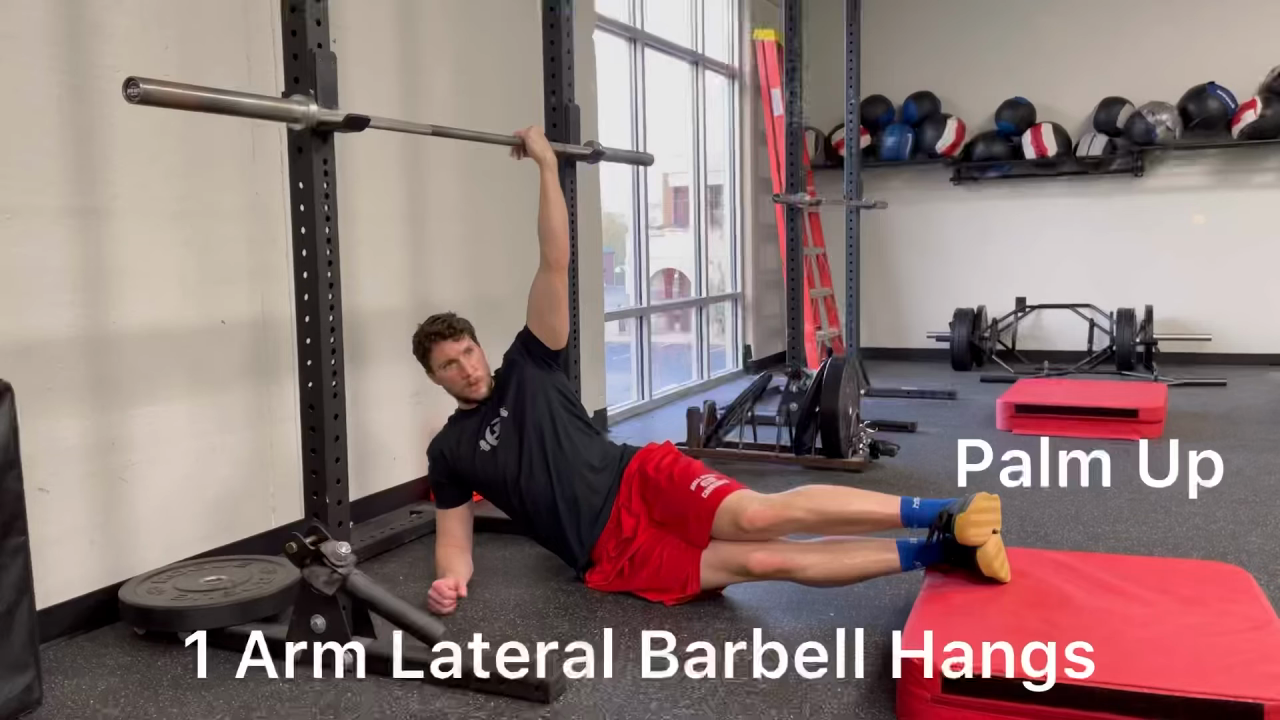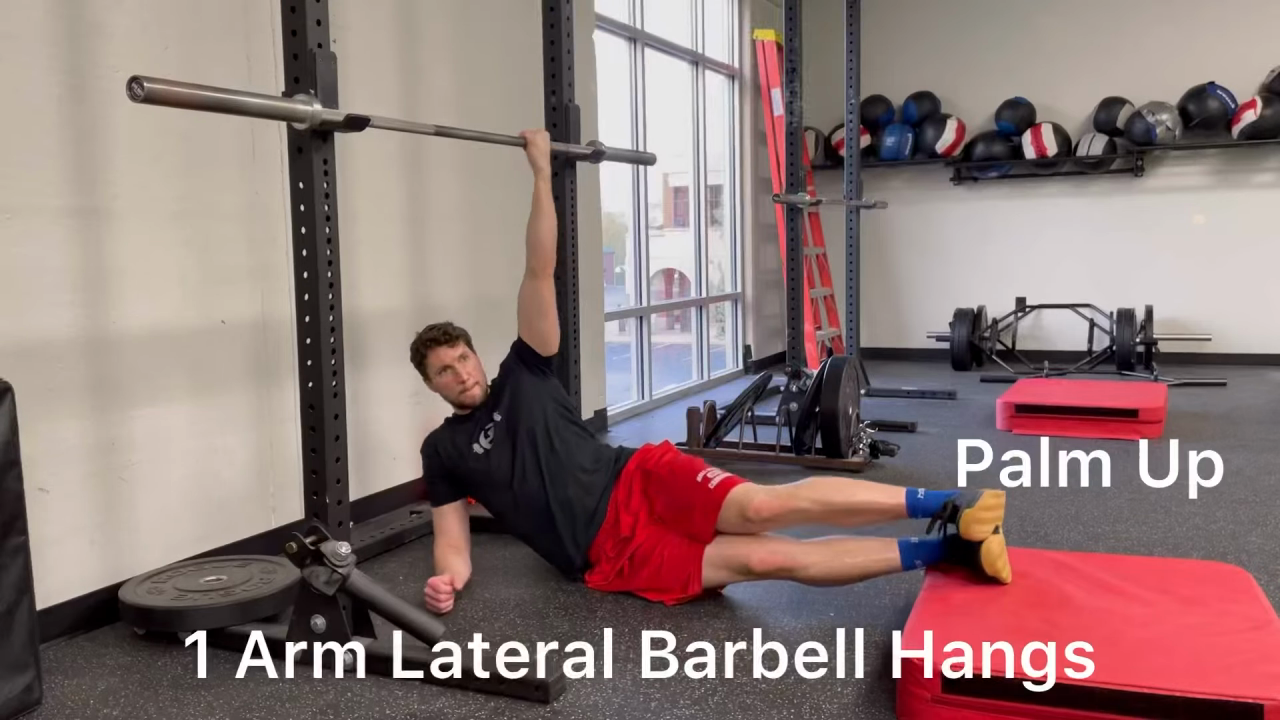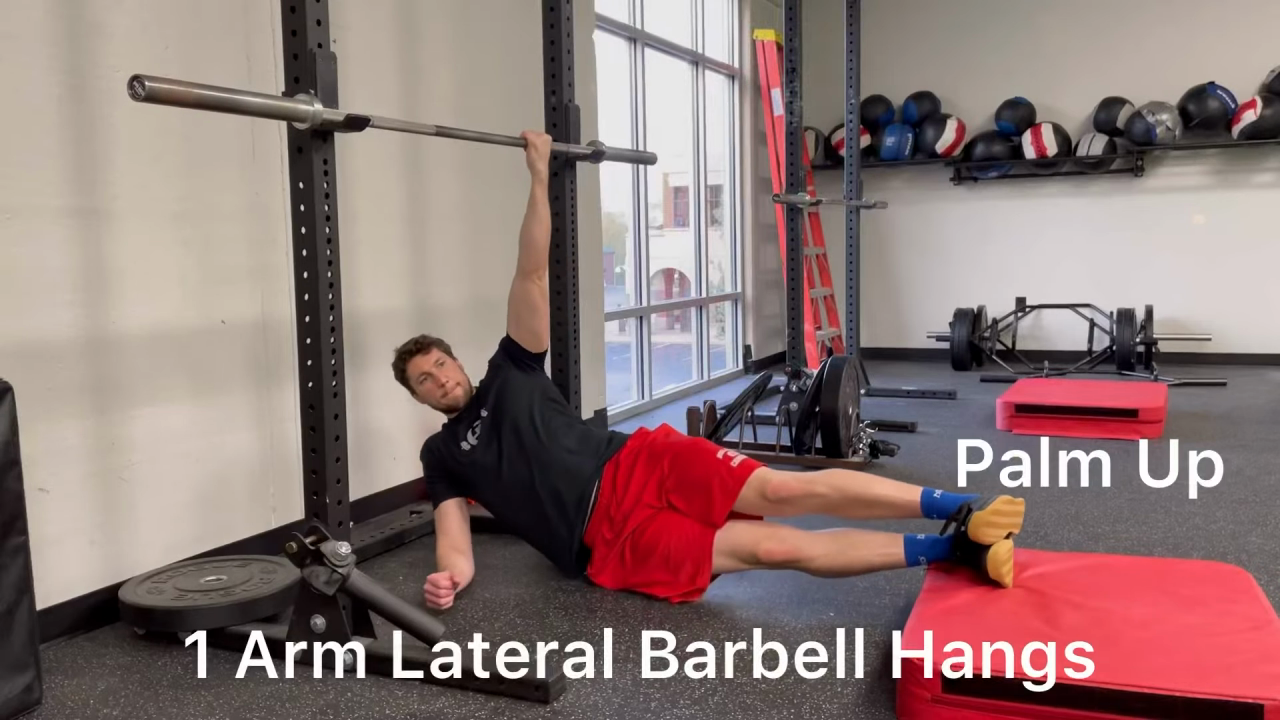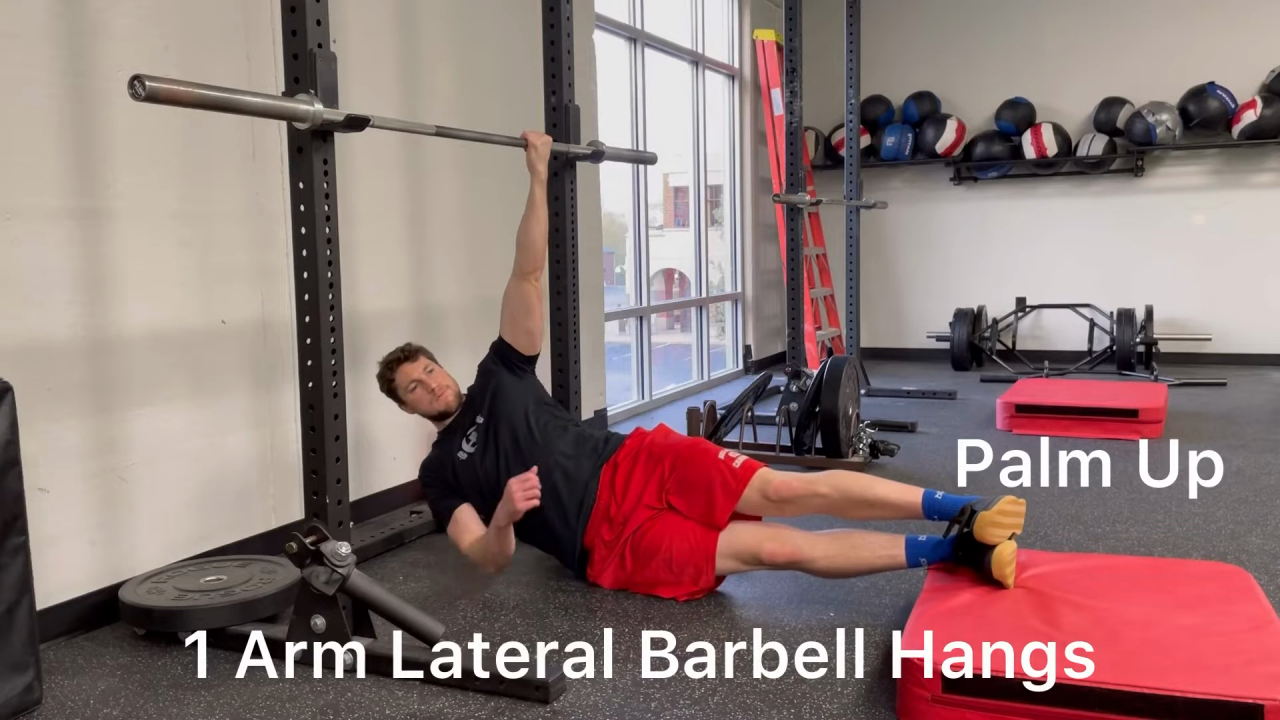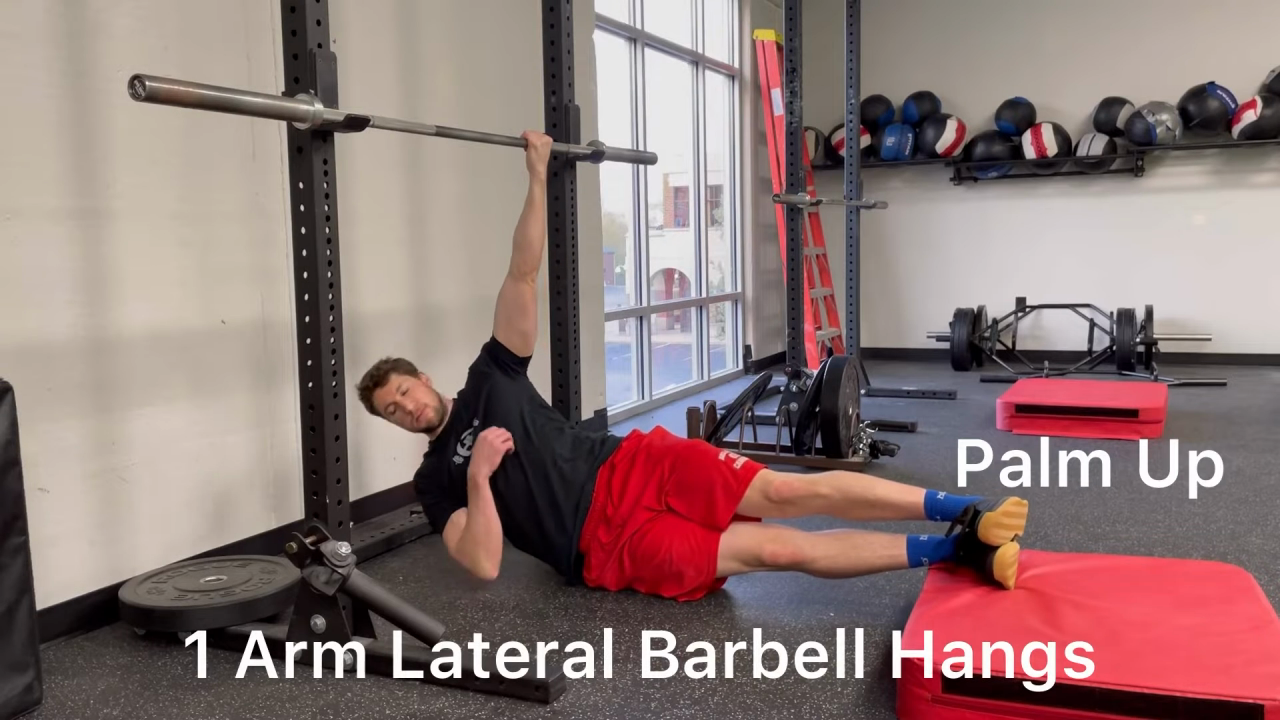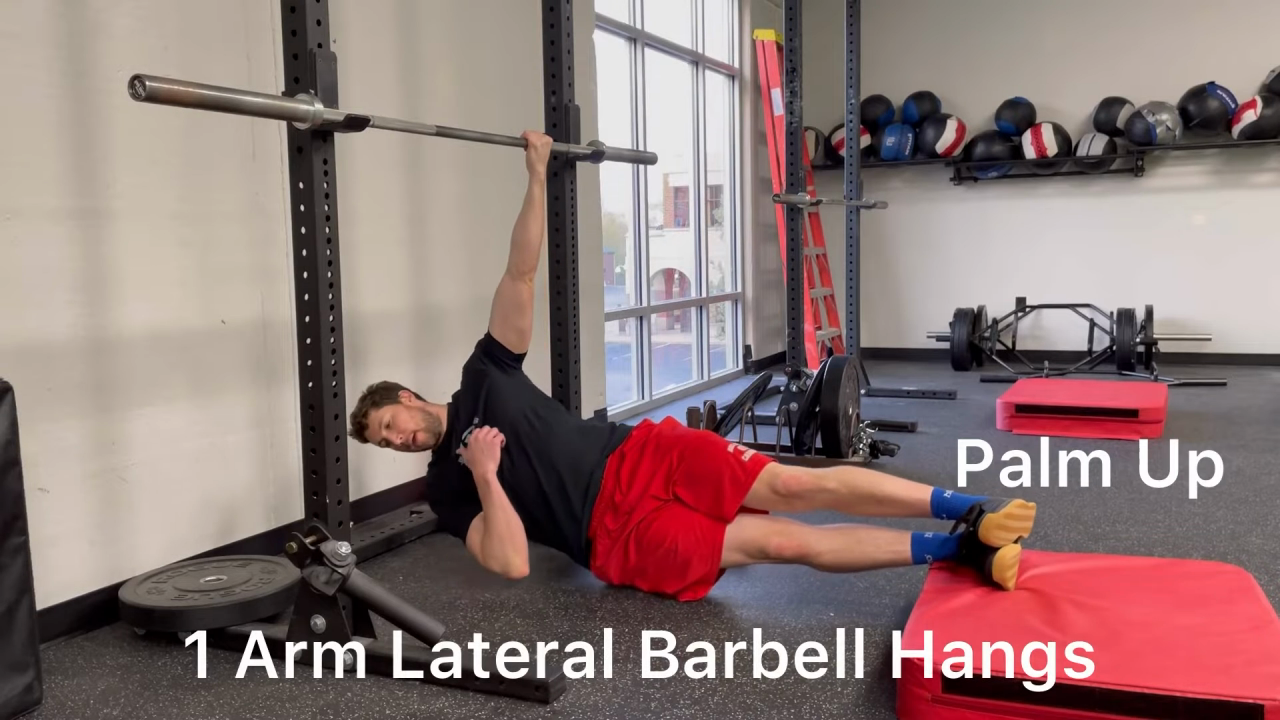
dt=0.5s
person 1, frame 1
left shoulder: (528, 365)
right shoulder: (450, 450)
left elbow: (556, 265)
right elbow: (454, 539)
left wrist: (547, 164)
right wrist: (450, 582)
left hip: (641, 481)
right hip: (612, 556)
left knee: (758, 516)
right knee: (765, 560)
left ankle: (944, 517)
right ankle: (940, 551)
person 1, frame 2
left shoulder: (524, 373)
right shoulder: (443, 451)
left elbow: (540, 273)
right elbow: (453, 543)
left wrist: (541, 173)
right wrist: (447, 580)
left hip: (639, 482)
right hip: (611, 554)
left knee: (760, 506)
right knee: (768, 558)
left ankle: (948, 508)
right ankle: (946, 550)
person 1, frame 3
left shoulder: (510, 370)
right shoulder: (442, 456)
left elbow: (532, 274)
right elbow: (455, 539)
left wrist: (540, 175)
right wrist: (448, 579)
left hip: (639, 467)
right hip: (611, 541)
left knee: (780, 489)
right knee: (776, 547)
left ankle: (961, 512)
right ankle: (949, 546)
person 1, frame 4
left shoulder: (499, 375)
right shoulder: (442, 470)
left elbow: (527, 275)
right elbow: (491, 557)
left wrist: (538, 177)
right wrist: (505, 519)
left hip: (637, 466)
right hip: (612, 540)
left knee: (784, 491)
right knee: (777, 547)
left ankle: (962, 515)
right ankle: (952, 549)
person 1, frame 5
left shoulder: (491, 379)
right shoulder: (436, 482)
left elbow: (522, 275)
right elbow: (484, 565)
left wrist: (537, 175)
right wrist: (479, 476)
left hip: (635, 469)
right hip: (610, 545)
left knee: (785, 491)
right knee: (780, 549)
left ankle: (965, 514)
right ankle: (951, 548)
person 1, frame 6
left shoulder: (485, 376)
right shoulder: (448, 486)
left elbow: (520, 273)
right elbow: (512, 563)
left wrist: (536, 174)
right wrist: (484, 475)
left hip: (642, 457)
right hip: (620, 534)
left knee: (796, 484)
right knee: (783, 540)
left ankle: (970, 513)
right ankle: (954, 547)
